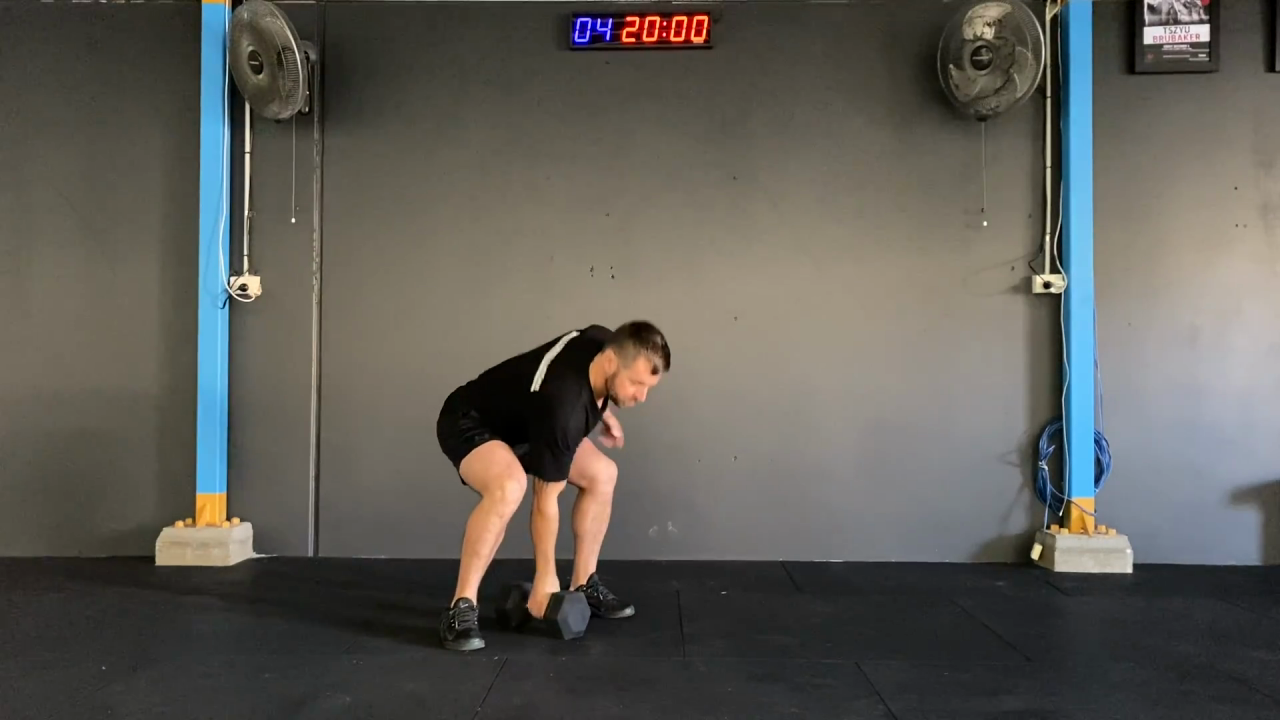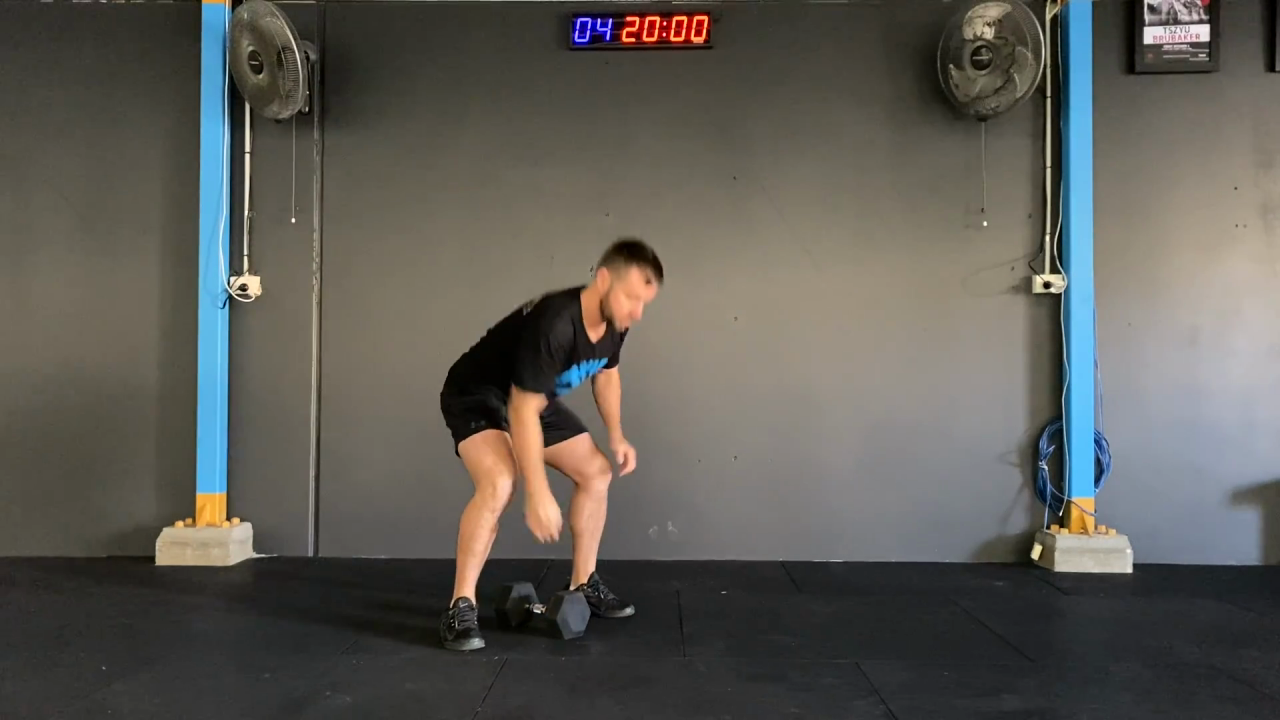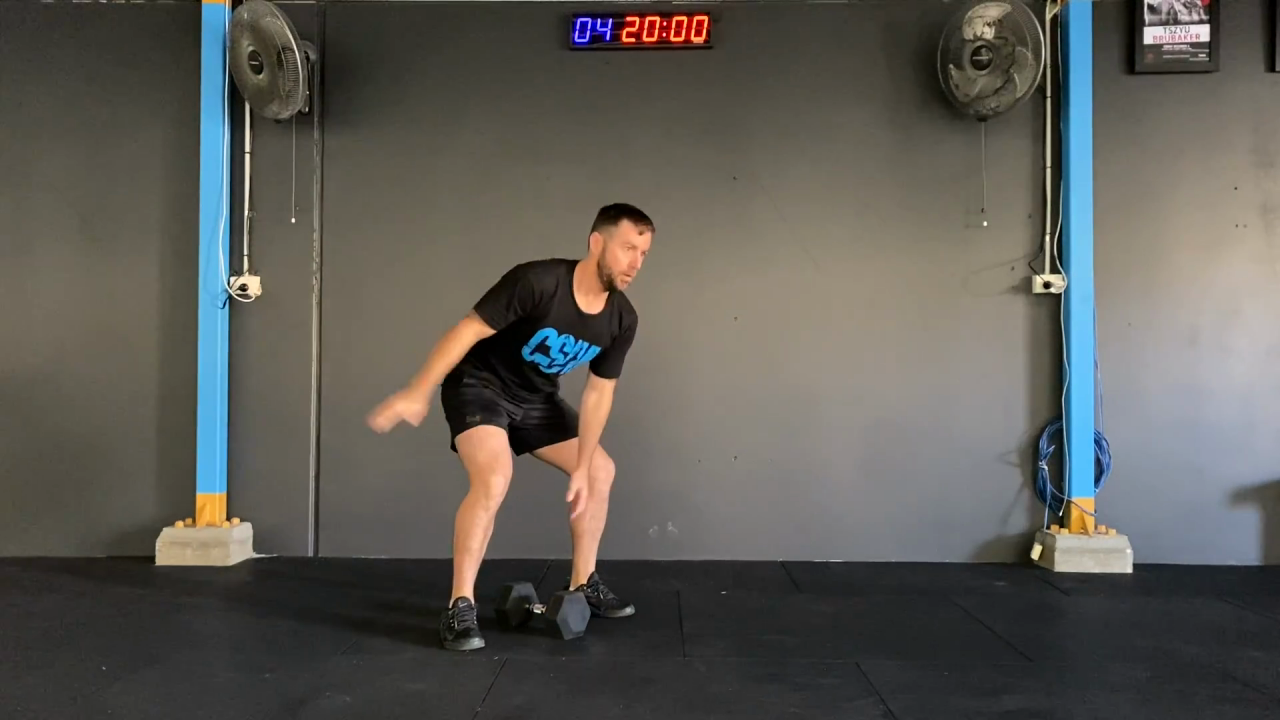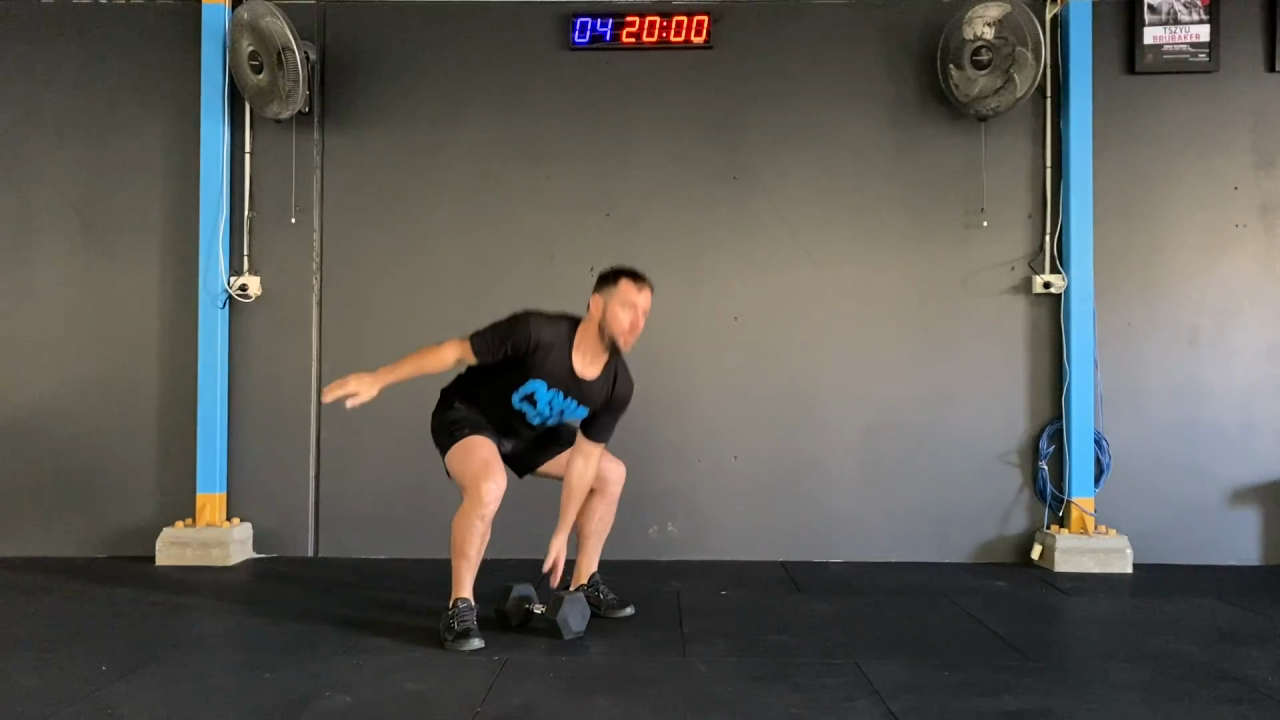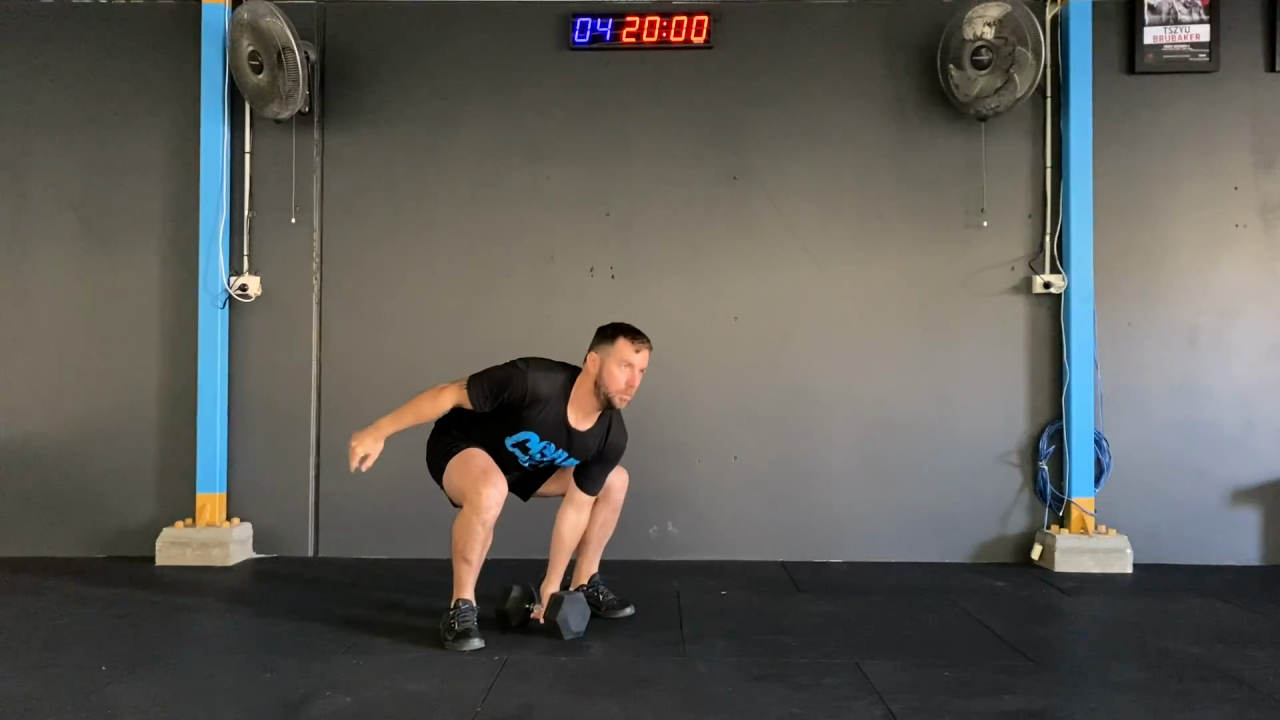
dt=0.3s
person 1, frame 1
left shoulder: (603, 343)
right shoulder: (563, 406)
right elbow: (545, 502)
left wrist: (606, 419)
right wrist: (545, 579)
left hip: (521, 423)
right hip: (470, 422)
left knee: (602, 474)
right knee: (510, 488)
left ankle: (583, 585)
right ankle: (461, 608)
person 1, frame 2
left shoulder: (613, 320)
right shoulder: (553, 325)
left elbow: (605, 370)
right elbow: (522, 414)
left wrist: (616, 437)
right wrist: (538, 494)
left hip: (536, 396)
right hip: (476, 395)
left knee: (596, 473)
right knee: (500, 482)
left ankle: (583, 585)
right ankle: (461, 606)
person 1, frame 3
left shoulder: (622, 321)
right shoulder: (540, 282)
left elbow: (599, 392)
right elbow: (468, 331)
left wrist: (582, 467)
right wrist: (417, 394)
left hip: (536, 395)
right hip: (480, 383)
left knee: (602, 471)
right knee: (494, 481)
left ankle: (583, 585)
right ankle: (460, 606)
person 1, frame 4
left shoulder: (617, 386)
right shoulder: (537, 334)
left elbow: (585, 457)
right elbow: (456, 350)
left wrist: (561, 535)
right wrist: (378, 379)
left hip: (528, 431)
right hip: (468, 414)
left knee: (611, 475)
right knee: (488, 487)
left ankle: (585, 583)
right ankle: (460, 607)
person 1, frame 5
left shoulder: (611, 437)
right shoulder: (533, 382)
left elbow: (577, 506)
right elbow: (449, 394)
left wrist: (552, 584)
right wrist: (379, 431)
left hip: (524, 463)
right hip: (461, 445)
left knee: (614, 483)
right knee: (489, 492)
left ankle: (584, 586)
right ankle: (461, 608)
